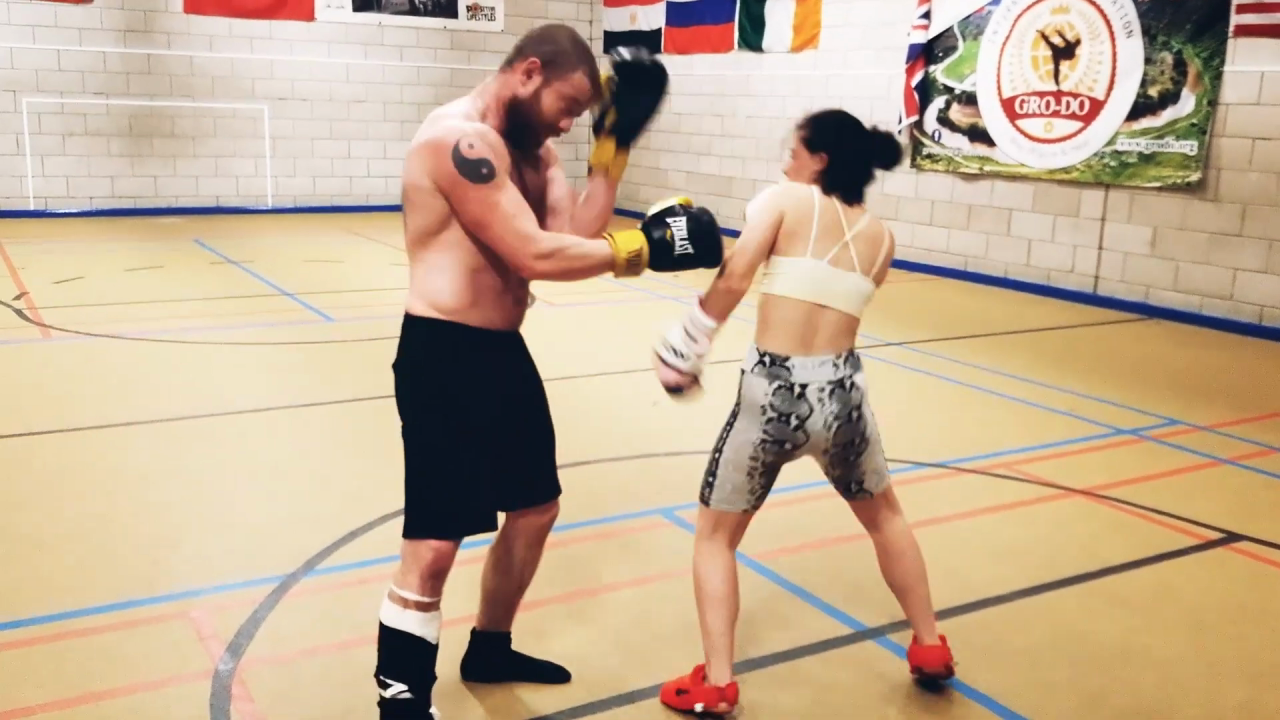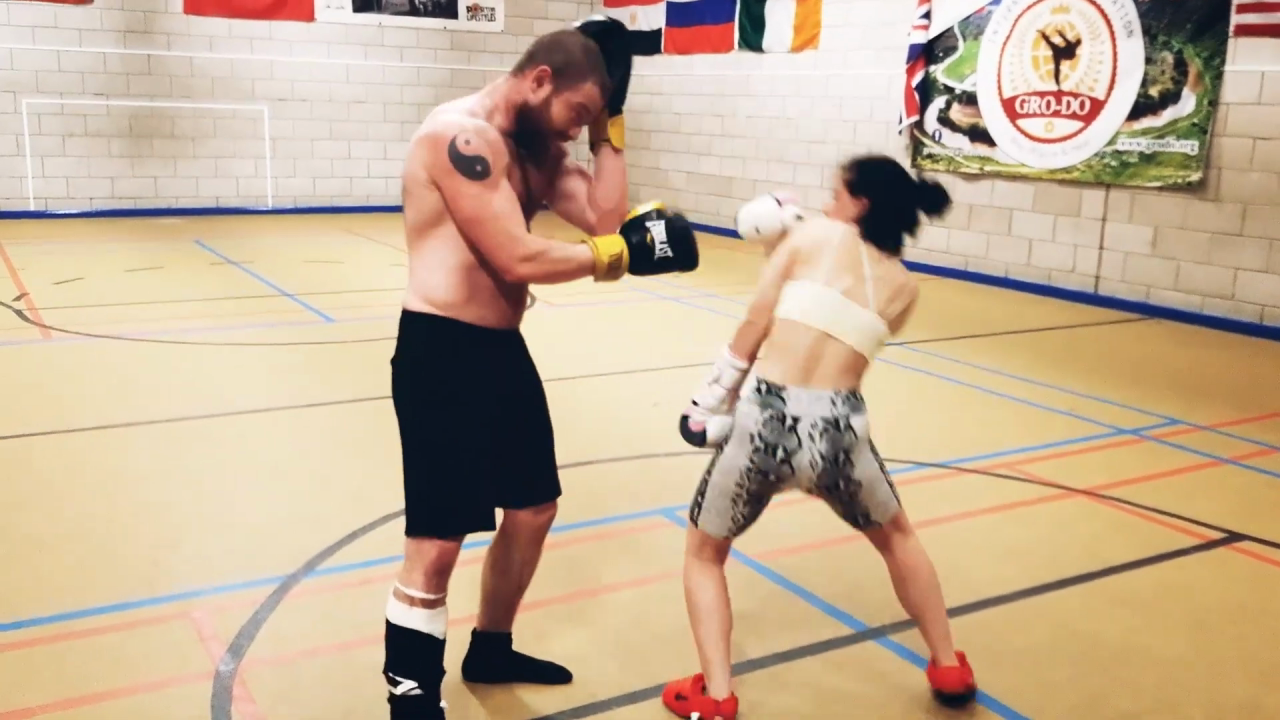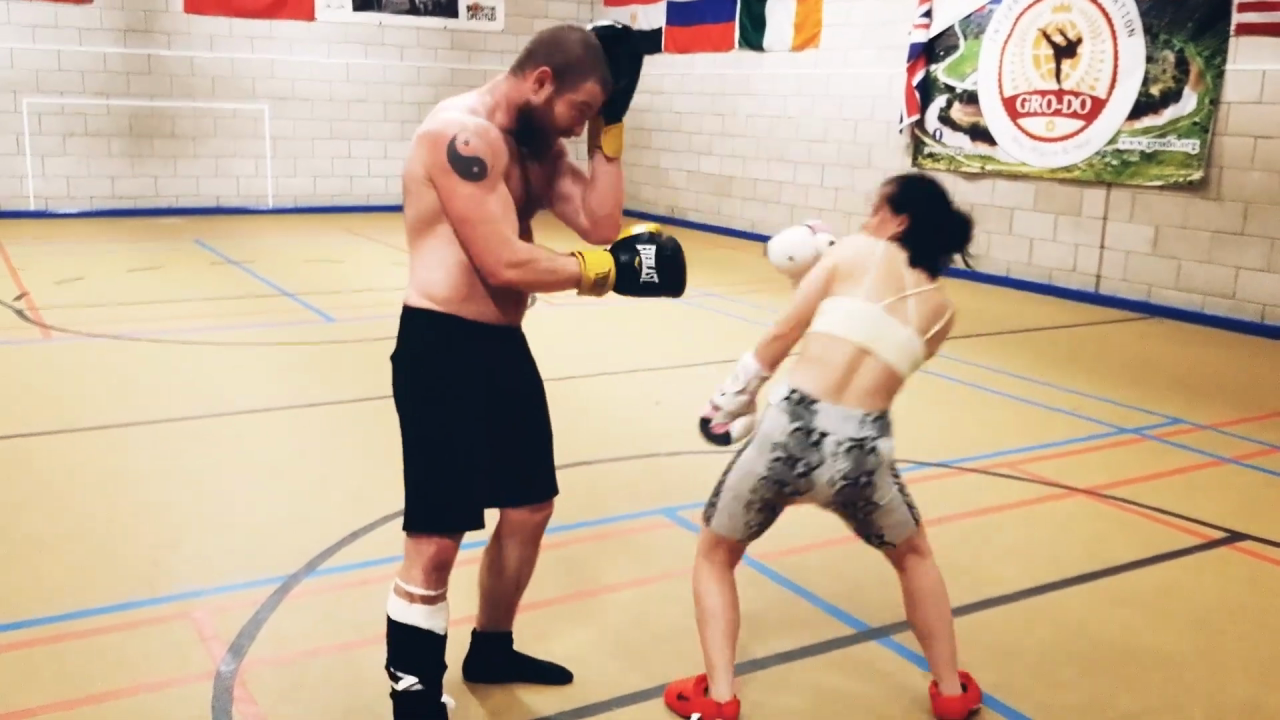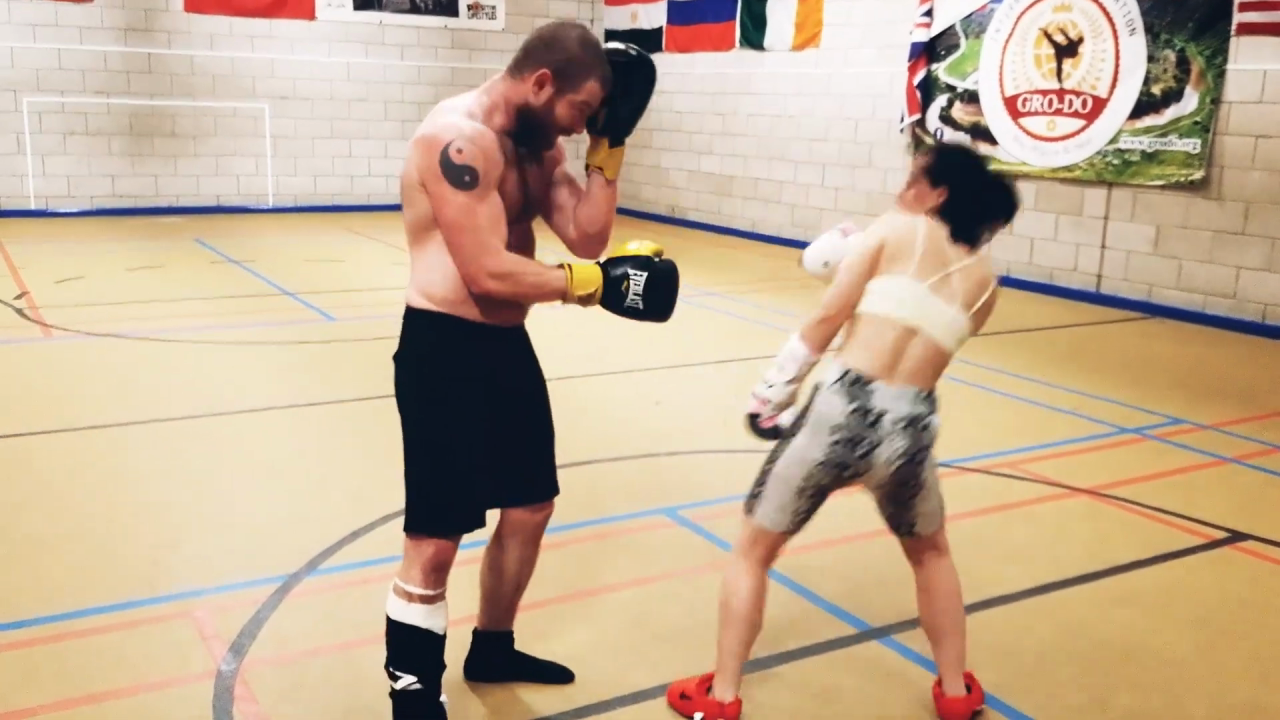
dt=0.1s
person 1, frame 1
left shoulder: (528, 148)
right shoulder: (462, 139)
left elbow: (585, 230)
right elbow: (534, 256)
left wrist: (614, 144)
right wrist: (645, 246)
left hip: (505, 351)
right hip: (444, 356)
left knee: (534, 511)
right knee: (431, 547)
left ankle: (490, 649)
person 1, frame 2
left shoulder: (540, 150)
right shoulder: (462, 134)
left elbow: (600, 217)
right elbow: (519, 257)
left wrist: (612, 122)
right wrist: (624, 251)
left hip: (503, 349)
right hip: (441, 354)
left knee: (533, 510)
right knee: (435, 545)
left ankle: (490, 650)
person 1, frame 3
left shoulder: (539, 145)
right shoulder: (464, 134)
left elbow: (601, 223)
right elbow: (504, 262)
left wrist: (610, 124)
right wrist: (614, 266)
left hip: (504, 347)
right hip: (442, 350)
left knee: (529, 510)
right knee: (435, 541)
left ankle: (491, 649)
person 1, frame 4
left shoulder: (536, 147)
right shoulder: (458, 138)
left elbow: (588, 236)
right elbow: (491, 272)
left wrist: (610, 141)
right wrist: (600, 283)
left hip: (507, 346)
right hip: (444, 352)
left knee: (529, 509)
right knee: (434, 543)
left ankle: (492, 648)
person 2, frame 1
left shoulder: (784, 200)
right shoulder: (880, 239)
left elbow: (727, 288)
left wrist: (682, 344)
left hip: (770, 395)
right hip: (841, 395)
left knee: (715, 537)
right knee: (884, 516)
right ankle: (928, 647)
person 2, frame 2
left shoulder: (812, 232)
right shoulder: (903, 288)
left elbow: (755, 326)
left wrist: (714, 397)
left hip: (764, 421)
right hip: (837, 431)
left knee: (703, 553)
right knee: (897, 536)
right ankle: (949, 667)
person 2, frame 3
left shoulder: (854, 255)
right shoulder: (943, 307)
left elbow: (782, 335)
left wrist: (728, 396)
left hip: (787, 433)
right hip: (862, 450)
left knee: (714, 558)
right knee: (913, 556)
person 2, frame 4
left shoulder: (894, 230)
right shoulder: (985, 279)
left elbow: (832, 315)
left wrist: (775, 388)
left hip: (841, 414)
right hip: (909, 430)
left knee: (751, 553)
right knee: (931, 553)
